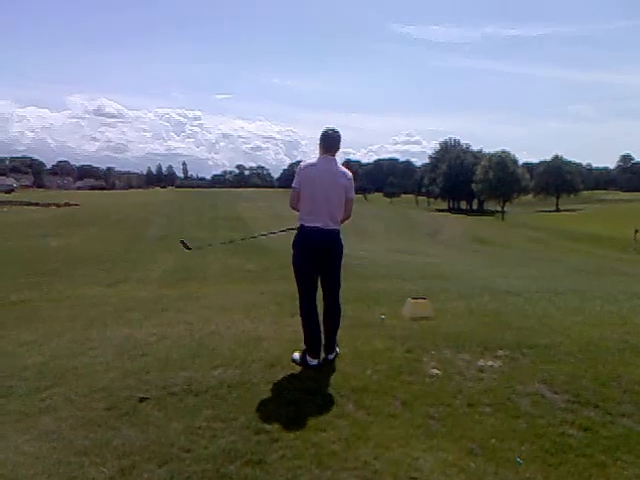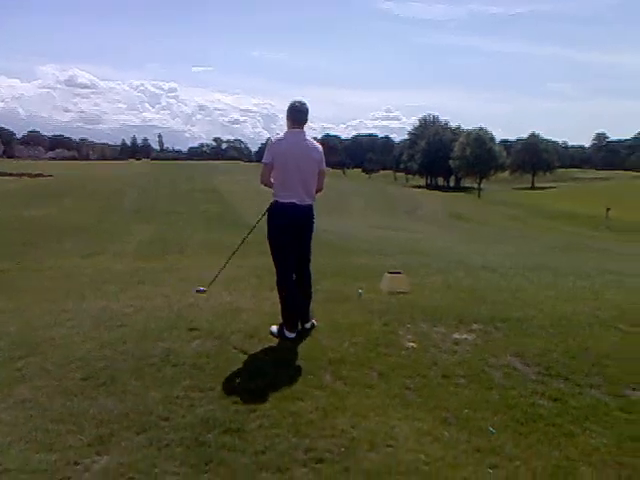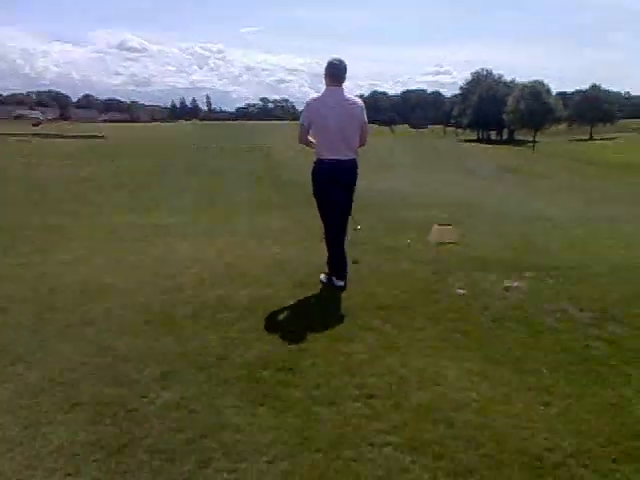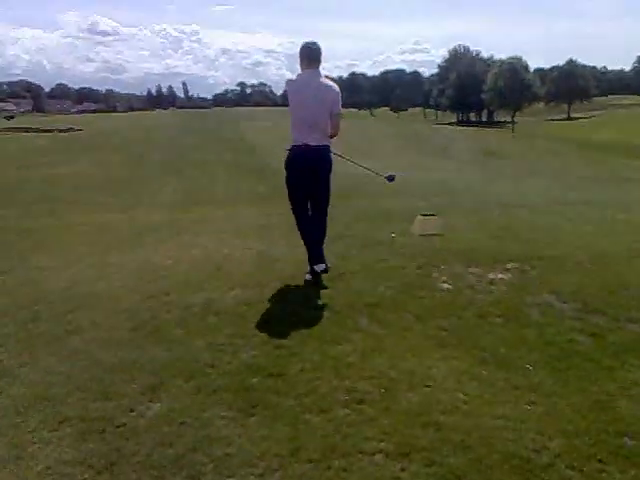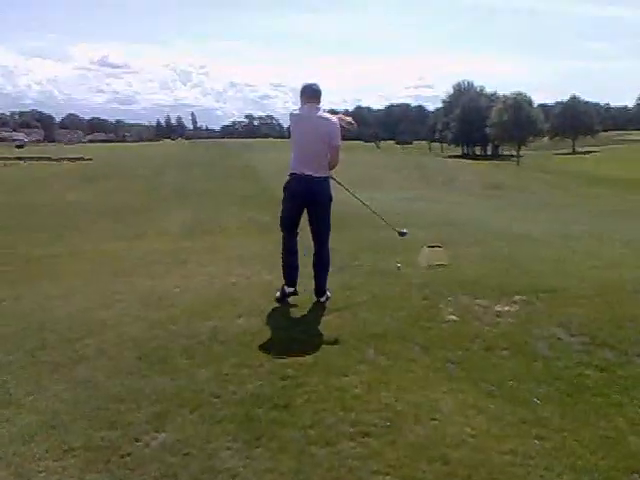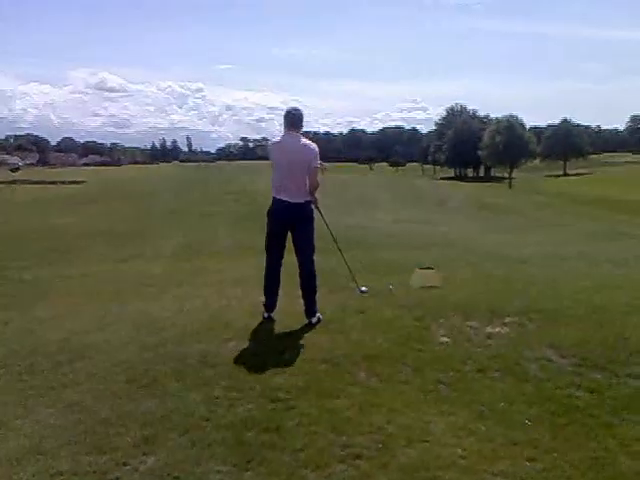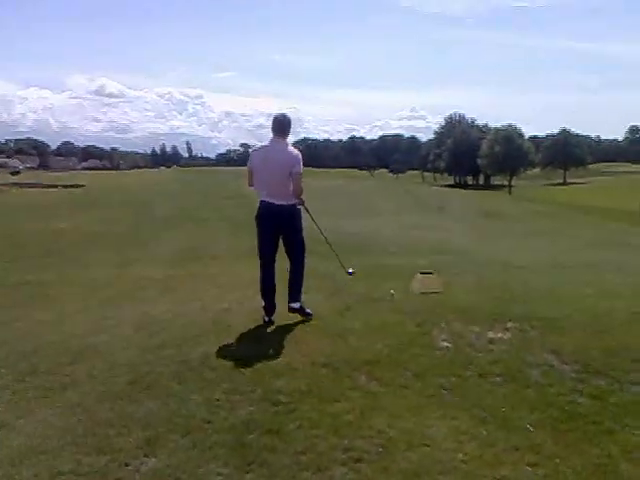
dt=0.3s
person 1, frame 1
left shoulder: (304, 168)
right shoulder: (346, 175)
left elbow: (293, 203)
right elbow: (347, 214)
left hip: (307, 237)
right hip: (332, 239)
left knee: (307, 296)
right knee: (332, 294)
left ankle: (312, 353)
right ankle: (330, 348)
person 1, frame 2
left shoulder: (275, 143)
right shoulder: (316, 148)
left elbow: (265, 179)
right elbow: (320, 186)
left hip: (281, 211)
right hip: (306, 212)
left knee: (284, 270)
right knee: (303, 267)
left ankle: (290, 326)
right ankle: (305, 320)
person 1, frame 3
left shoulder: (314, 103)
right shoulder: (357, 104)
left elbow: (302, 138)
right elbow: (363, 139)
left hip: (325, 168)
right hip: (349, 166)
left knee: (331, 221)
right knee: (341, 219)
left ankle: (338, 275)
right ankle: (335, 267)
person 1, frame 4
left shoulder: (292, 85)
right shoulder: (332, 89)
right elbow: (335, 130)
left hip: (298, 154)
right hip: (322, 154)
left knee: (301, 210)
right knee: (320, 211)
left ankle: (317, 261)
right ankle: (316, 260)
person 1, frame 5
left shoulder: (294, 117)
right shoulder: (331, 123)
right elbow: (334, 161)
left wrist: (338, 119)
left hip: (296, 183)
right hip: (320, 185)
left knee: (289, 235)
right knee: (321, 240)
left ankle: (289, 285)
right ankle: (321, 291)
person 1, frame 6
left shoulder: (273, 146)
right shoulder: (311, 148)
right elbow: (314, 183)
right wrist: (312, 195)
left hip: (278, 207)
right hip: (302, 209)
left knee: (273, 260)
right knee: (306, 261)
left ankle: (269, 308)
right ankle: (311, 313)
person 1, frame 7
left shoulder: (256, 152)
right shoulder: (293, 154)
left elbow: (251, 183)
right elbow: (297, 188)
right wrist: (299, 198)
left hip: (265, 210)
right hip: (288, 211)
left knee: (267, 262)
right knee: (296, 257)
left ankle: (269, 311)
right ankle: (295, 301)
